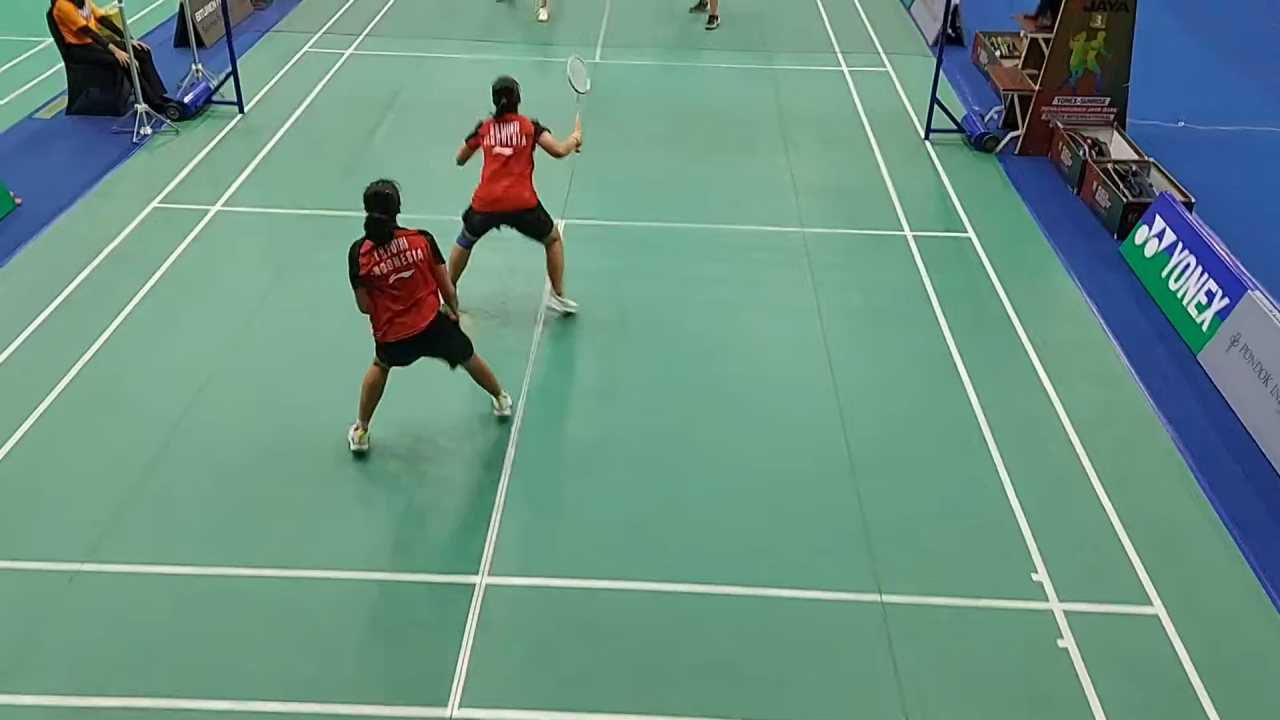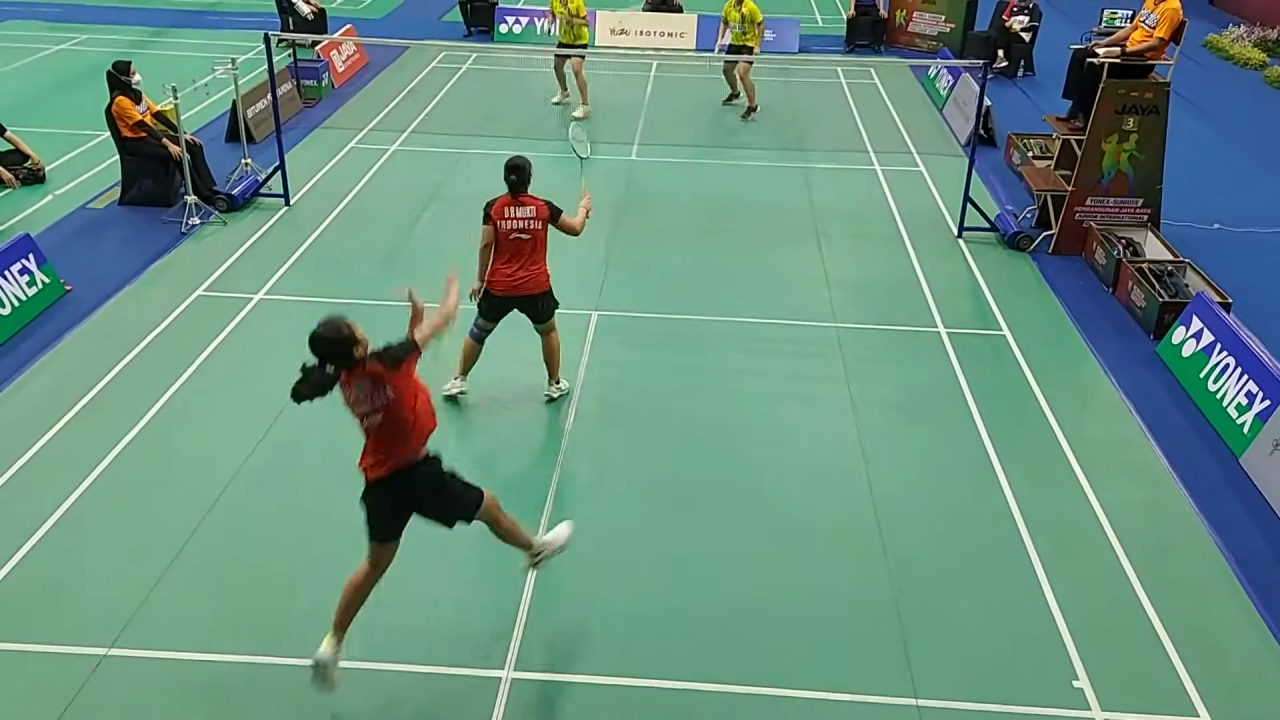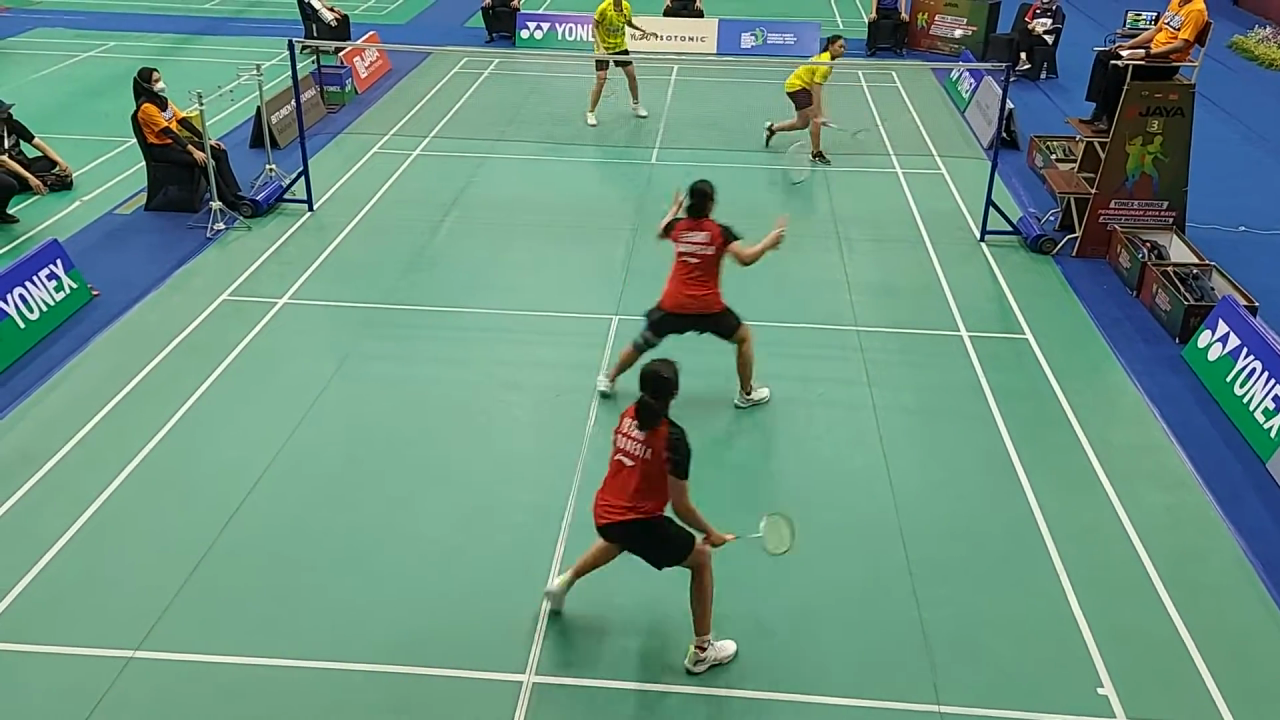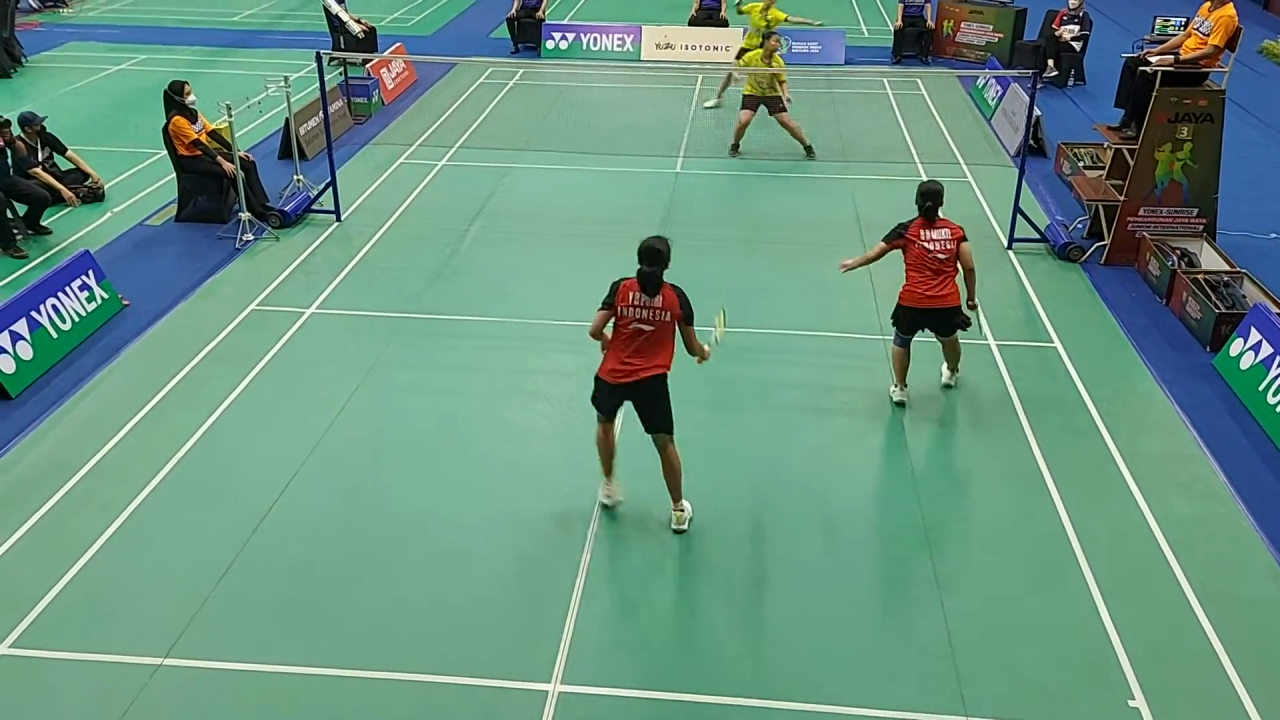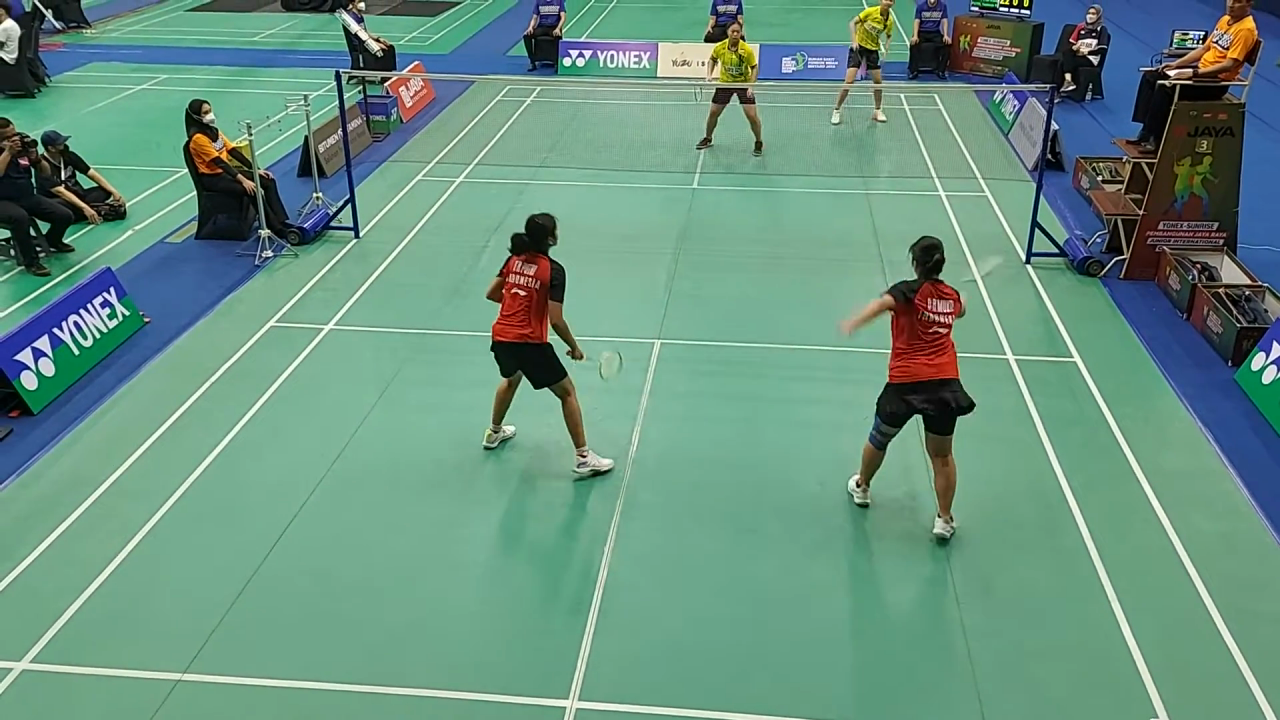
dt=1s
person 1, frame 1
left shoulder: (358, 253)
right shoulder: (422, 239)
left elbow: (364, 307)
right elbow: (447, 288)
right wrist: (454, 311)
left hip: (393, 338)
right hip: (434, 326)
left knee: (379, 365)
right knee: (470, 359)
left ankle: (360, 431)
right ankle: (501, 400)
person 1, frame 2
left shoulder: (349, 381)
right shoulder: (383, 365)
right elbow: (437, 325)
left wrist: (416, 317)
right wrist: (452, 292)
left hip: (379, 484)
right hip: (412, 473)
left knee: (375, 565)
right knee: (487, 505)
left ankle: (332, 646)
right ankle: (535, 548)
person 1, frame 3
left shoulder: (627, 416)
right shoulder: (674, 437)
right elbow: (680, 506)
right wrist: (711, 534)
left hip: (604, 514)
right hip: (639, 522)
right knee: (701, 560)
left ankle: (564, 581)
right ankle: (702, 650)
person 1, frame 4
left shoulder: (620, 288)
right shoulder: (676, 297)
left elbow: (594, 331)
right elbow: (692, 347)
left wrist: (606, 340)
right wrist: (704, 353)
left hip: (613, 376)
right hip: (652, 380)
left knee: (605, 421)
right knee: (665, 444)
left ankle: (609, 488)
right ankle: (678, 510)
person 1, frame 5
left shoulder: (513, 260)
right shoulder: (554, 271)
left elbow: (491, 294)
right elbow: (556, 320)
right wrist: (574, 347)
left hip: (500, 338)
right hip: (530, 343)
left knee: (511, 379)
right knee: (567, 392)
left ankle: (494, 432)
right ankle: (583, 458)
person 2, frame 1
left shoulder: (483, 128)
right shoulder: (530, 125)
left elbow: (460, 159)
right elbow: (559, 150)
left wrist: (469, 144)
right wrist: (574, 139)
left hip: (485, 203)
right hip: (522, 203)
left knee: (464, 242)
right knee: (553, 241)
right ankle: (558, 297)
person 2, frame 2
left shoulder: (493, 207)
right shoulder: (544, 207)
left elbow: (486, 245)
right elbow: (576, 229)
left wrist: (480, 280)
right wrist: (583, 209)
left hip: (500, 287)
right hip: (535, 287)
left knee: (478, 333)
right knee: (548, 331)
left ankle: (459, 380)
right ankle: (554, 384)
person 2, frame 3
left shoulder: (677, 226)
right shoulder: (720, 231)
left elbow: (662, 231)
right elbow: (747, 258)
left wrist: (675, 208)
right wrist: (770, 240)
left hip: (673, 305)
right hip: (707, 308)
left knee: (643, 343)
right knee: (744, 338)
left ankle: (608, 381)
right ankle: (747, 394)
person 2, frame 4
left shoulder: (906, 230)
right shoulder: (956, 231)
left elbow: (874, 255)
right elbow: (969, 268)
left wrist: (853, 263)
right wrist: (971, 297)
left hip: (912, 303)
right hip: (948, 302)
left knee: (901, 340)
right knee: (949, 337)
left ankle: (899, 388)
right ankle: (952, 373)
person 2, frame 5
left shoulder: (909, 290)
right shoulder: (953, 296)
left elbow: (883, 303)
left wrist: (855, 321)
left hip: (906, 382)
right hip: (945, 384)
left knee: (879, 439)
right knee: (942, 455)
left ankle: (862, 487)
right ankle: (944, 520)
